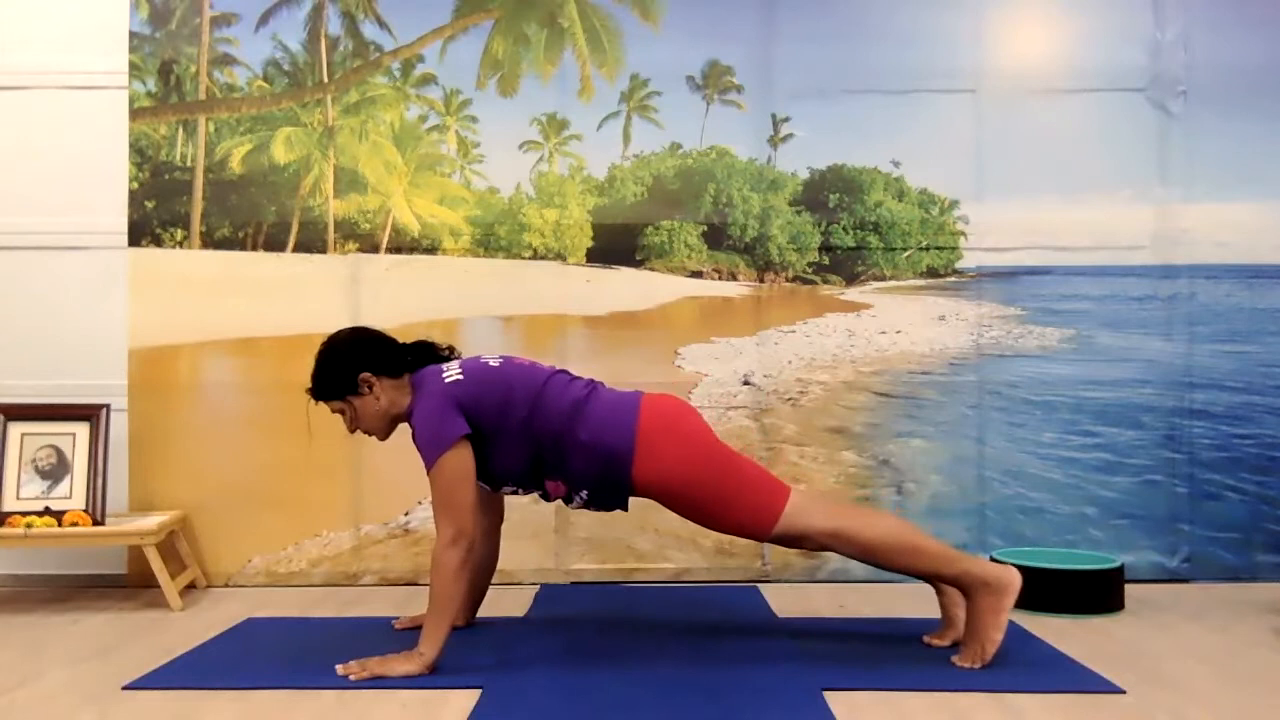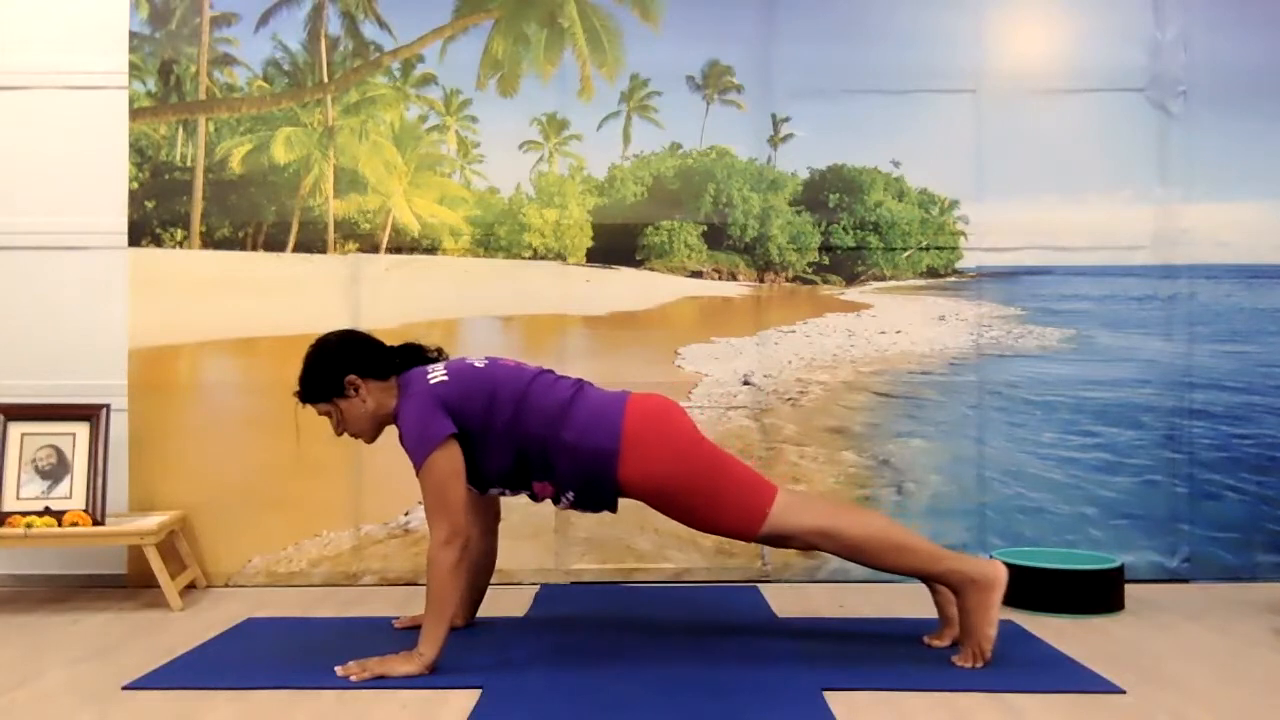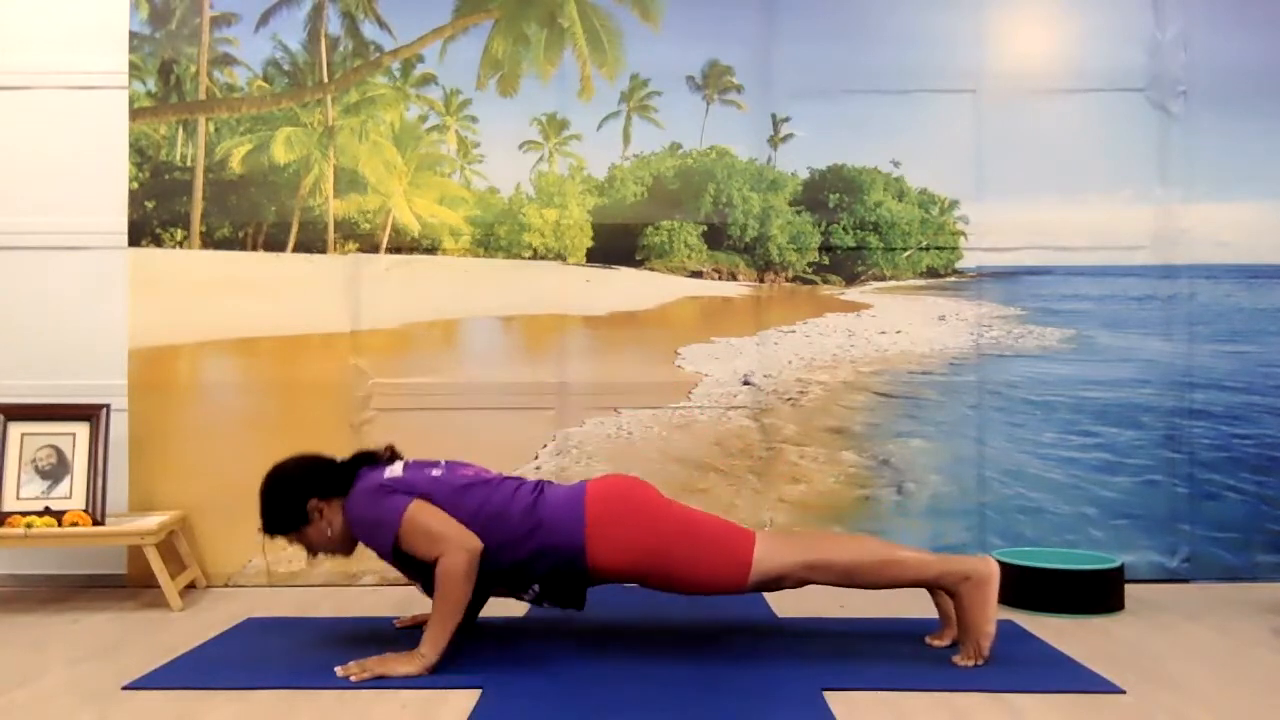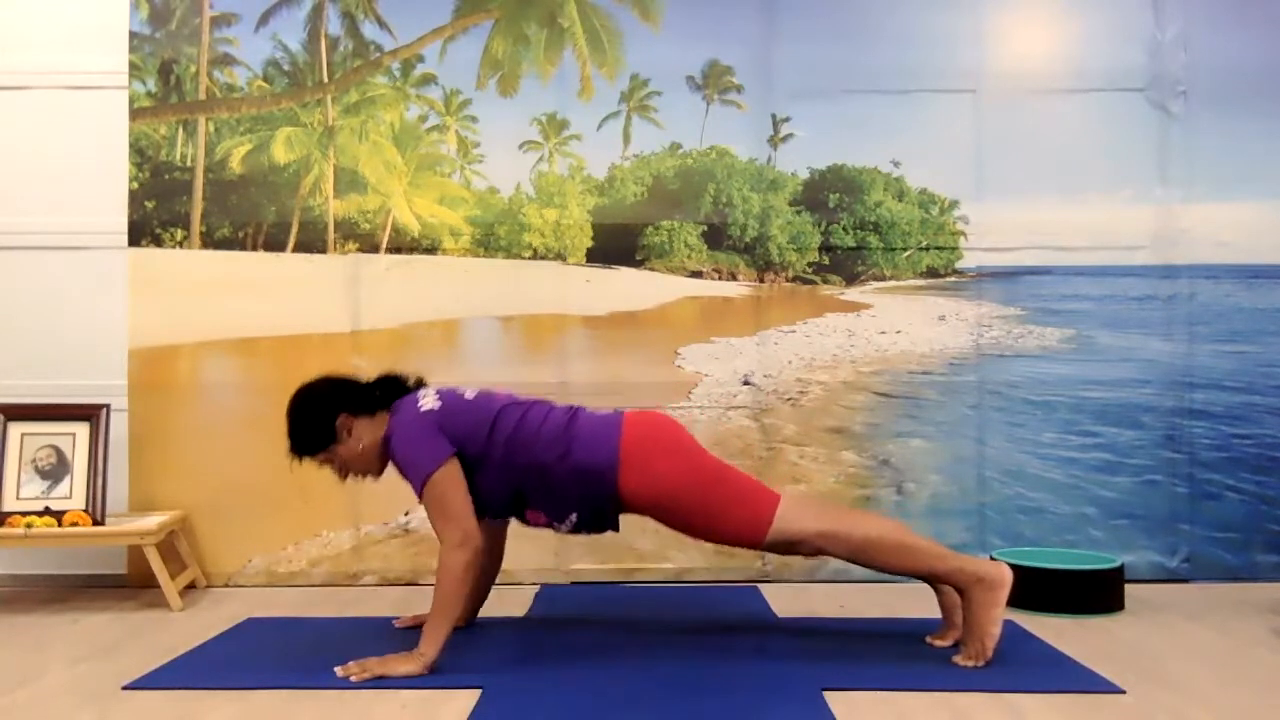
dt=1s
person 1, frame 1
left shoulder: (431, 404)
right shoulder: (453, 387)
left elbow: (455, 538)
right elbow: (487, 520)
left wrist: (424, 652)
right wrist: (461, 613)
left hip: (654, 446)
right hip: (650, 433)
left knee: (809, 521)
right knee: (801, 522)
left ankle: (982, 577)
right ankle: (946, 575)
person 1, frame 2
left shoulder: (416, 406)
right shoulder: (440, 392)
left elbow: (451, 538)
right elbow: (483, 518)
left wrist: (423, 652)
right wrist: (460, 613)
left hip: (640, 446)
right hip: (636, 433)
left knee: (798, 522)
right knee: (789, 521)
left ankle: (969, 574)
right ankle: (944, 574)
person 1, frame 3
left shoulder: (368, 502)
right shoulder: (395, 478)
left elbow: (462, 550)
left wrist: (425, 654)
right wrist: (455, 613)
left hip: (609, 531)
right hip: (604, 512)
left knee: (785, 561)
right knee: (779, 559)
left ankle: (963, 572)
right ankle: (938, 576)
person 1, frame 4
left shoulder: (407, 431)
right shoulder: (422, 416)
left elbow: (468, 541)
right elbow: (489, 524)
left wrist: (426, 648)
right wrist: (459, 610)
left hip: (640, 460)
right hip: (632, 451)
left knee: (804, 530)
right knee: (794, 530)
left ankle: (973, 573)
right ankle: (945, 578)
